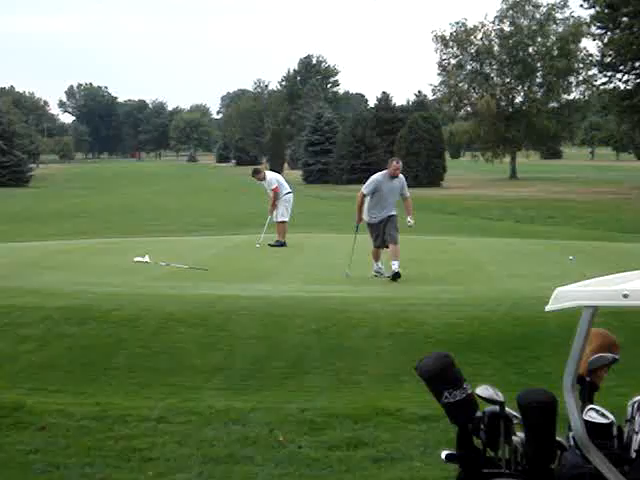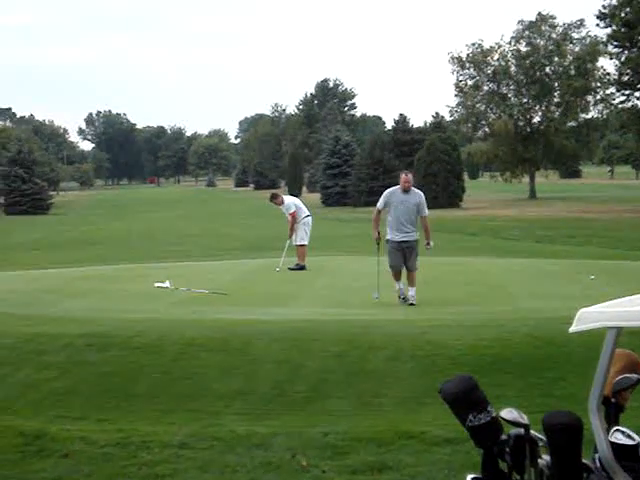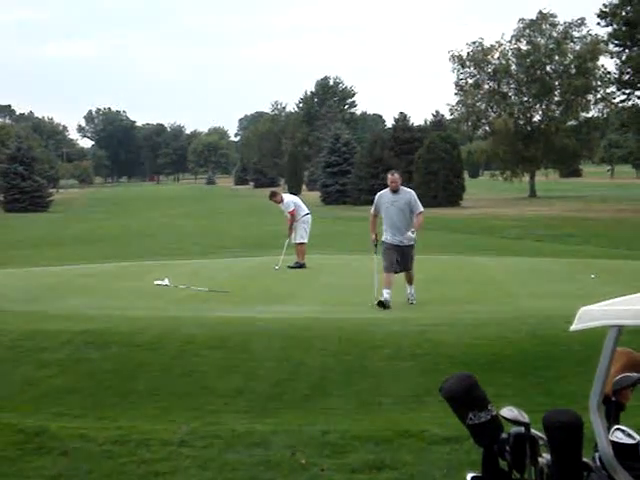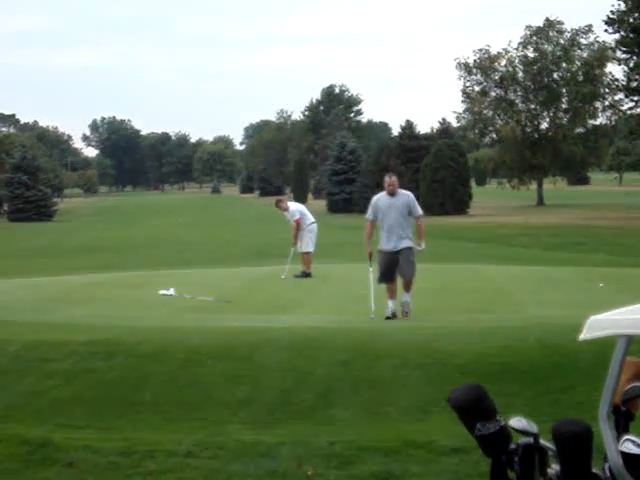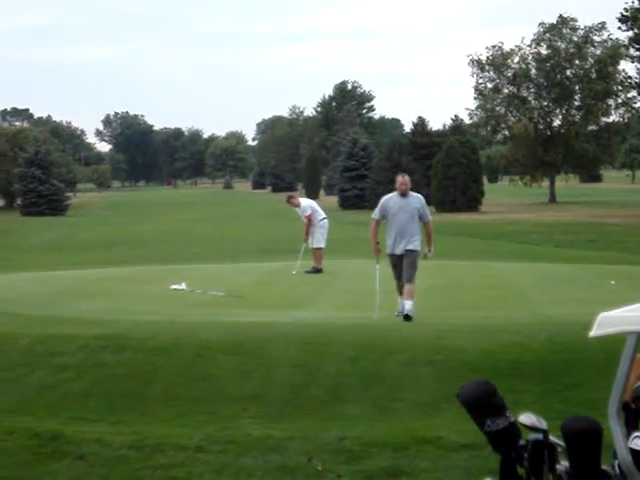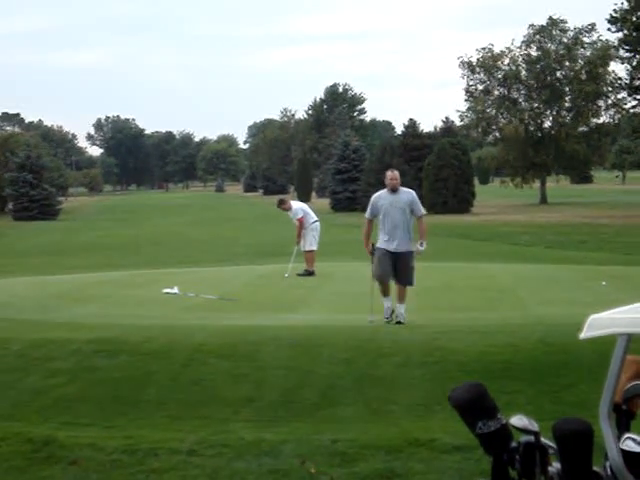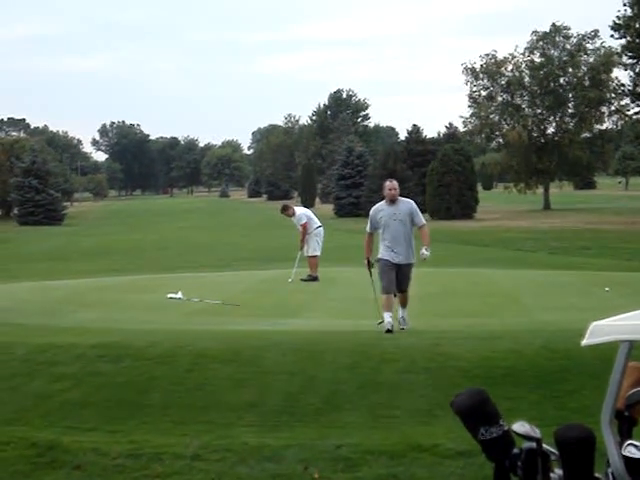
dt=0.3s
person 1, frame 1
left shoulder: (401, 179)
right shoulder: (376, 179)
left elbow: (406, 198)
right elbow: (361, 195)
left wrist: (409, 216)
right wrist: (358, 215)
left hip: (390, 214)
right hip: (373, 216)
left knee: (393, 240)
right knee: (378, 244)
left ankle: (395, 269)
right ankle: (377, 267)
person 1, frame 2
left shoulder: (419, 195)
right shoulder: (389, 193)
left elbow: (424, 218)
right elbow: (378, 211)
left wrist: (428, 239)
right wrist: (375, 231)
left hip: (411, 237)
right hip: (393, 237)
left knee: (411, 267)
right knee: (395, 267)
left ankle: (412, 294)
right ankle: (400, 288)
person 1, frame 3
left shoulder: (409, 194)
right shoulder: (380, 196)
left elbow: (419, 214)
right elbow: (373, 215)
left wrist: (414, 230)
right wrist: (373, 234)
left hip: (407, 240)
right hip: (388, 240)
left knee: (408, 269)
right knee: (389, 268)
left ankle: (410, 292)
right ankle: (386, 298)
person 1, frame 4
left shoulder: (408, 197)
right shoulder: (376, 200)
left elbow: (418, 218)
right elbow: (370, 223)
left wrist: (420, 240)
right wrist: (368, 245)
left hip: (405, 244)
right hip: (386, 247)
left knee: (408, 275)
right knee: (389, 279)
left ankle: (406, 299)
right ankle: (392, 308)
person 1, frame 5
left shoulder: (419, 200)
right shoulder: (386, 200)
left elbow: (427, 223)
right elbow: (376, 222)
left wrist: (430, 246)
right wrist: (375, 243)
left hip: (412, 246)
right hip: (393, 247)
left knee: (408, 277)
right knee: (400, 279)
left ankle: (408, 309)
right ankle: (403, 303)
person 1, frame 6
left shoulder: (410, 195)
right shoulder: (377, 198)
left elbow: (420, 218)
right elbow: (369, 221)
left wrist: (422, 240)
right wrist: (367, 243)
left hip: (405, 246)
right hip: (384, 245)
left knee: (402, 281)
right knee: (381, 276)
left ankle: (400, 312)
right ankle: (387, 305)
person 1, frame 7
left shoulder: (410, 205)
right shoulder: (376, 210)
left elbow: (422, 227)
right elbow: (370, 234)
left wrist: (425, 247)
right wrist: (367, 257)
left hip: (407, 257)
right hip: (386, 257)
left knee: (403, 290)
right knee: (388, 289)
left ankle: (402, 314)
right ankle: (388, 321)
